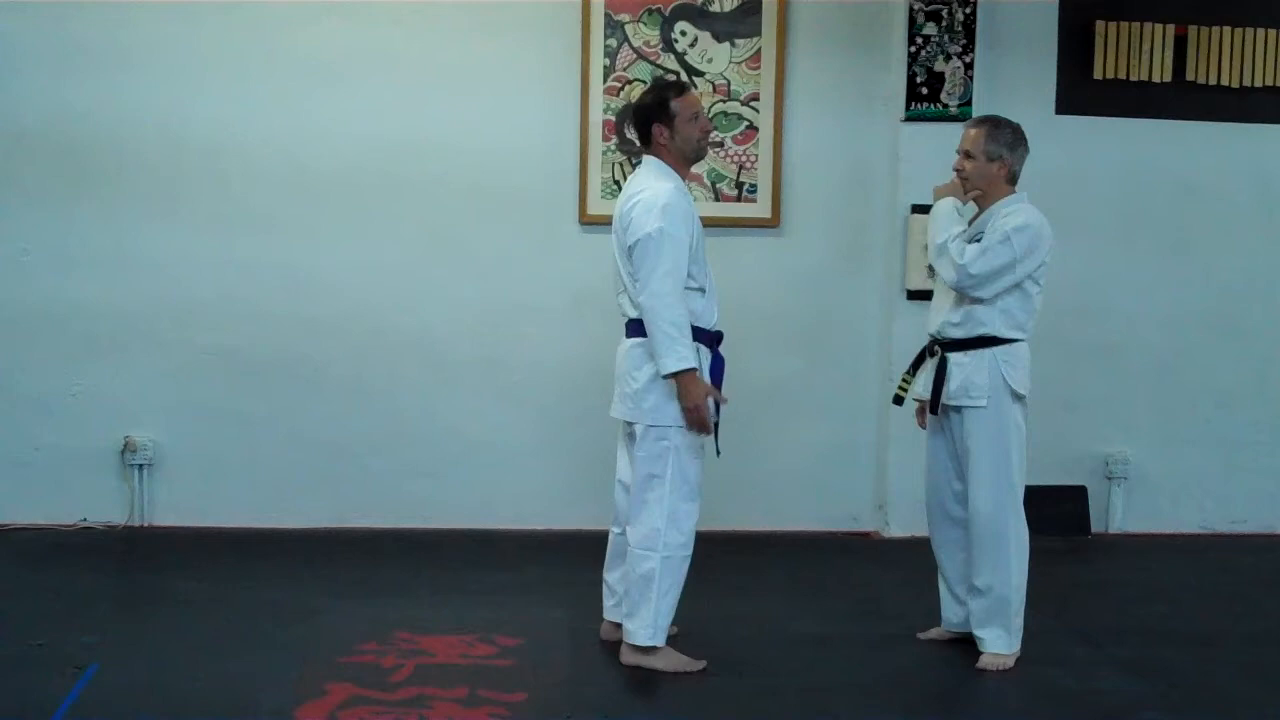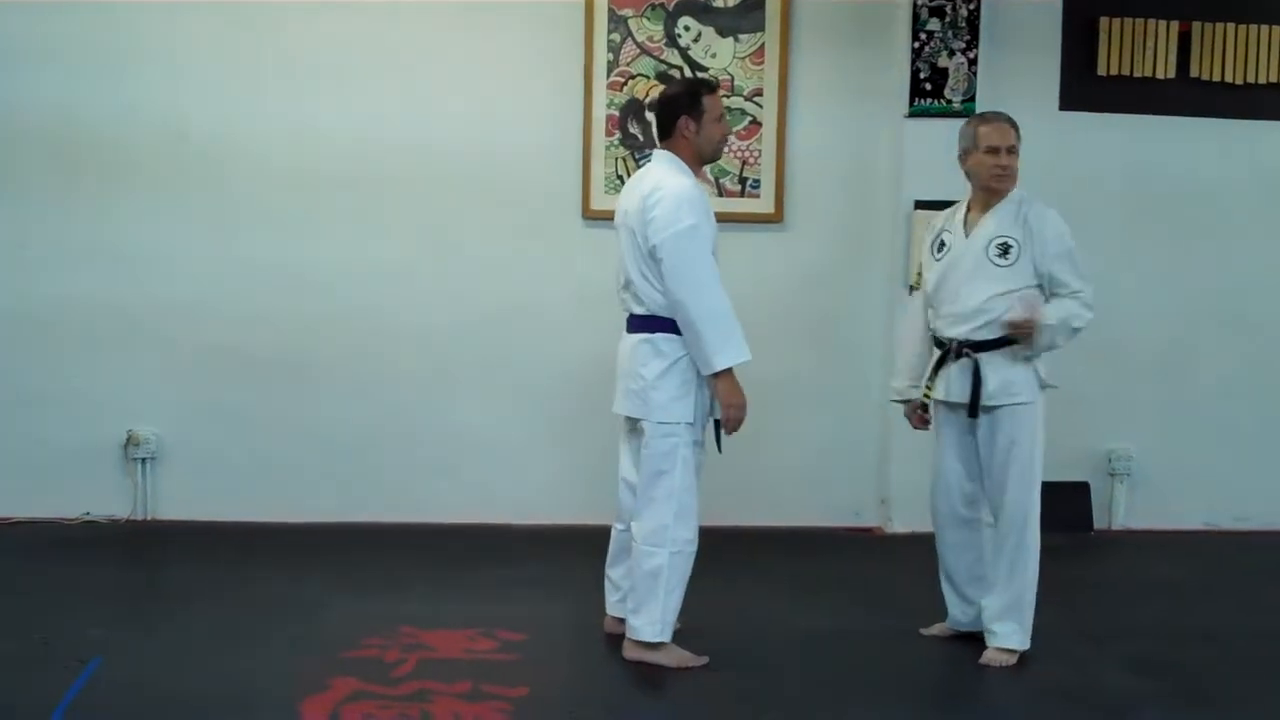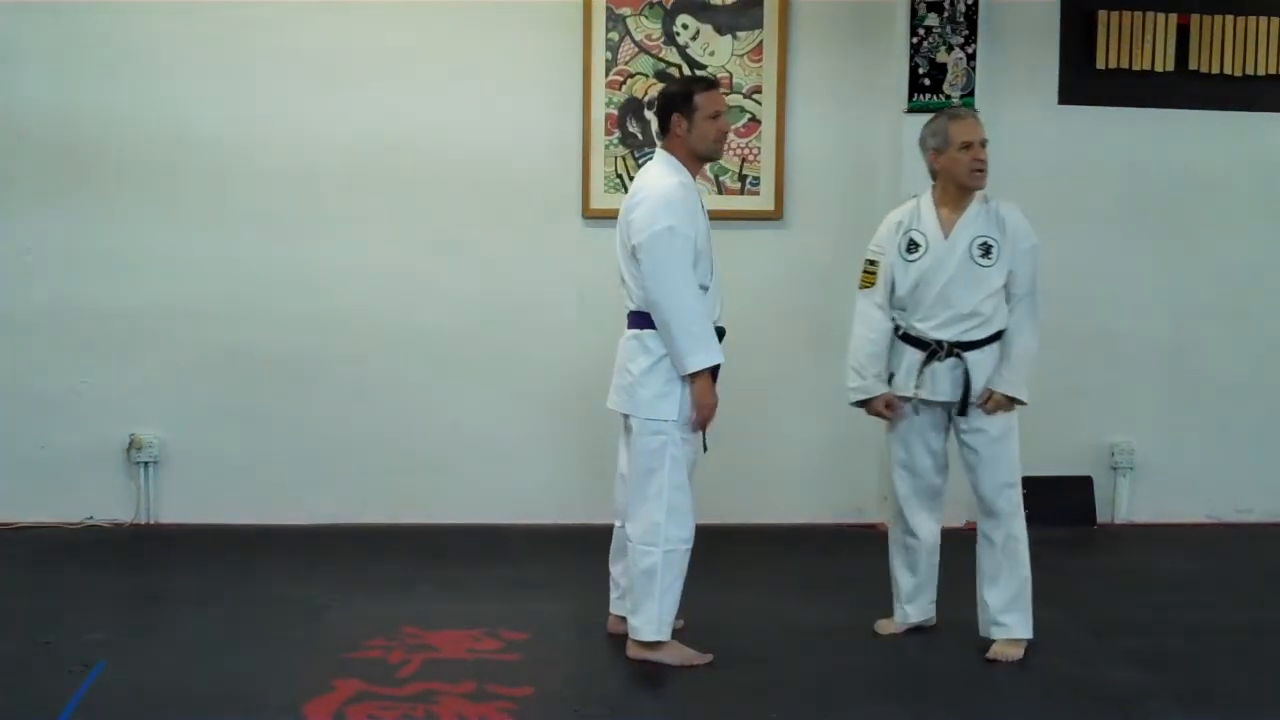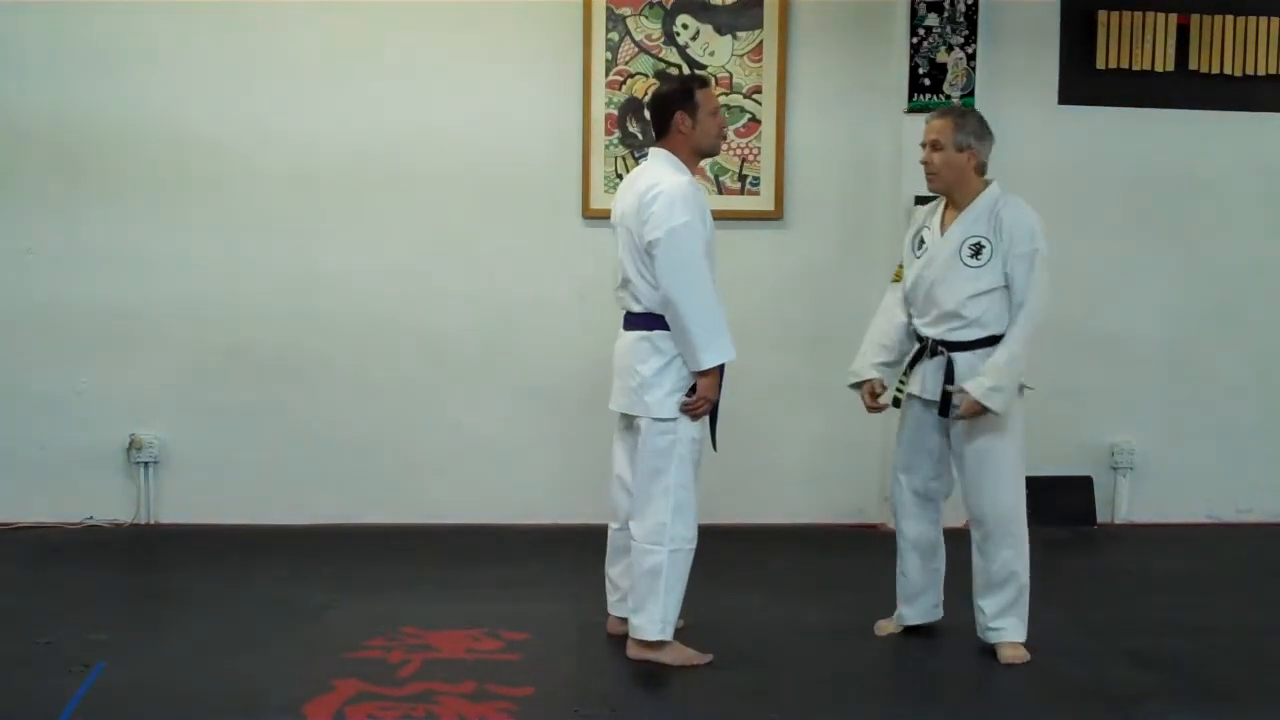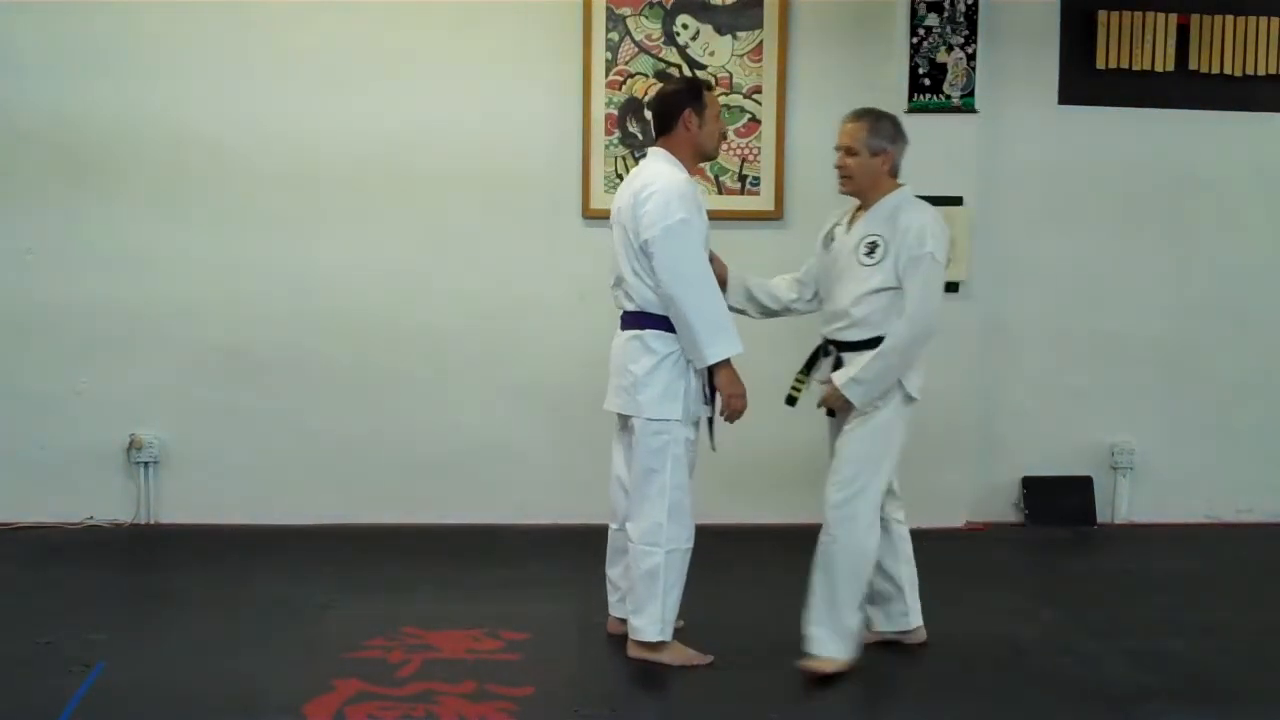
dt=1s
person 1, frame 1
left shoulder: (651, 189)
right shoulder: (661, 199)
right elbow: (661, 297)
right wrist: (687, 375)
left hip: (653, 361)
right hip: (665, 367)
left knee: (638, 500)
right knee: (665, 511)
left ankle: (621, 615)
right ankle: (643, 640)
person 1, frame 2
left shoulder: (644, 183)
right shoulder: (680, 194)
right elbow: (696, 292)
right wrist: (725, 375)
left hip: (646, 350)
right hip: (671, 360)
left knee: (640, 496)
right knee: (668, 507)
left ankle: (623, 609)
right ankle: (647, 635)
person 1, frame 3
left shoulder: (667, 184)
right shoulder: (667, 193)
right elbow: (672, 294)
right wrist: (700, 375)
left hip: (659, 359)
right hip: (667, 363)
left knee: (642, 496)
right knee: (664, 505)
left ankle: (628, 609)
right ankle: (649, 634)
person 1, frame 4
left shoulder: (641, 182)
right shoulder: (677, 191)
right elbow: (686, 289)
right wrist: (709, 368)
left hip: (642, 349)
right hip: (667, 357)
left knee: (636, 494)
right knee: (666, 504)
left ankle: (626, 609)
right ankle: (650, 634)
person 1, frame 5
left shoulder: (643, 181)
right shoulder: (672, 189)
right elbow: (688, 288)
right wrist: (723, 366)
left hip: (645, 352)
right hip: (664, 359)
left knee: (636, 497)
right knee: (663, 506)
left ankle: (626, 609)
right ankle: (650, 634)
person 2, frame 1
left shoulder: (1024, 223)
right shoulder: (975, 220)
left elbow: (964, 274)
left wrist: (946, 208)
right wrist: (930, 382)
left hip: (989, 379)
right hip: (951, 375)
left knee: (993, 509)
right knee: (946, 504)
left ankle: (1000, 632)
right ankle: (962, 615)
person 2, frame 2
left shoulder: (1040, 223)
right shoulder: (945, 226)
left elbow: (1071, 297)
right elbow: (922, 312)
left wrist: (1042, 324)
right wrist: (911, 385)
left hip: (1009, 381)
right hip: (950, 380)
left knee: (1012, 508)
right knee: (951, 505)
left ankle: (1007, 630)
right ankle: (966, 611)
person 2, frame 3
left shoulder: (1009, 223)
right shoulder: (900, 225)
left elbow: (1024, 310)
right elbow: (874, 309)
left wrist: (1011, 381)
right wrist: (869, 383)
left hip: (983, 376)
right hip: (916, 374)
left knee: (999, 499)
right knee: (914, 495)
left ankle: (1007, 624)
right ankle: (912, 607)
person 2, frame 4
left shoulder: (1015, 220)
right shoulder: (926, 220)
left elbow: (1026, 314)
right elbow: (898, 303)
left wrist: (987, 388)
right wrist: (873, 368)
left hip: (985, 381)
right hip: (925, 377)
left knee: (995, 508)
right knee: (914, 496)
left ankle: (1004, 627)
right ankle: (917, 606)
person 2, frame 5
left shoulder: (918, 224)
right shoulder: (842, 224)
left elbow: (917, 320)
right elbow: (798, 292)
left wrist: (858, 383)
right wrist: (729, 281)
left hip: (878, 381)
right hip: (845, 377)
left knee: (847, 506)
right knee: (875, 503)
left ankle: (832, 640)
right ankle: (900, 620)
